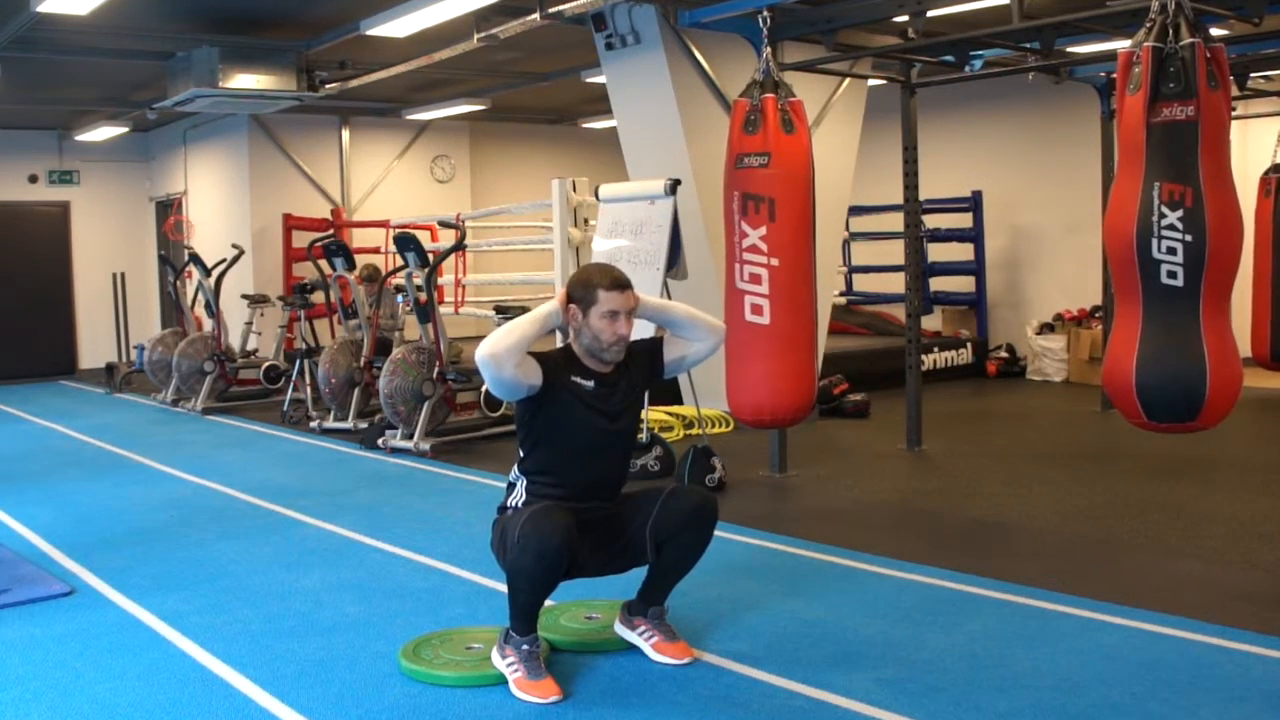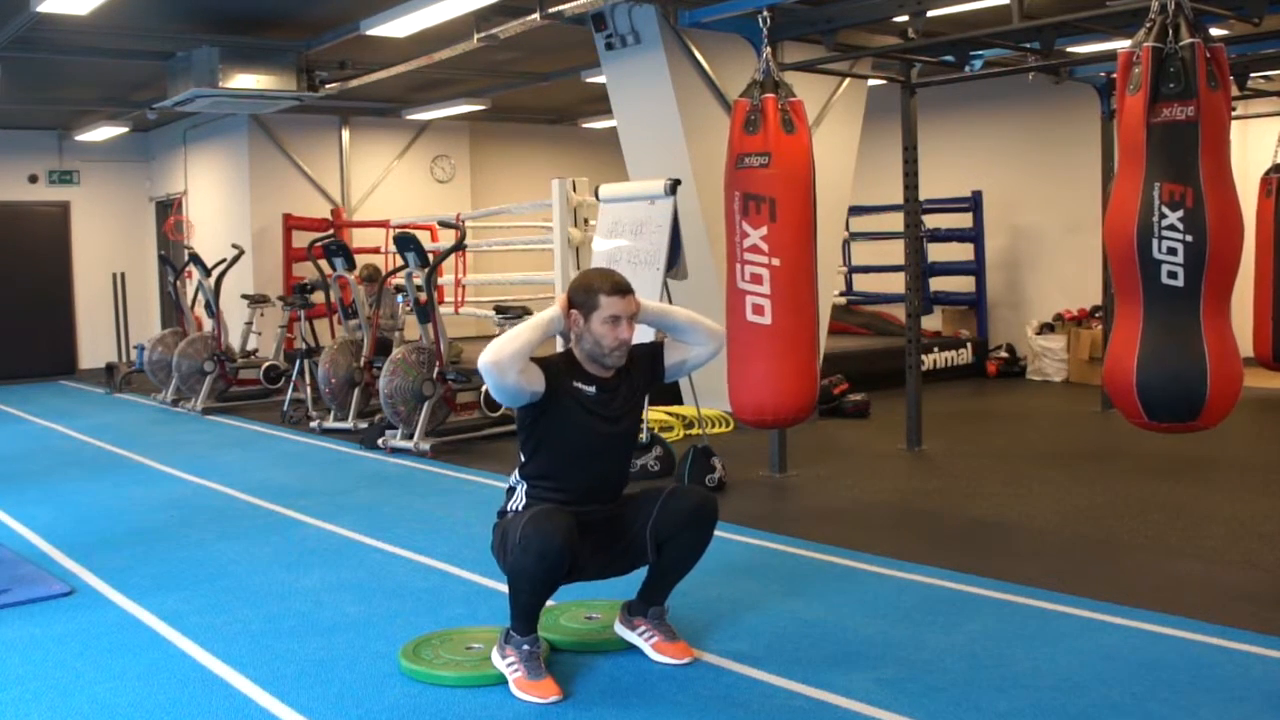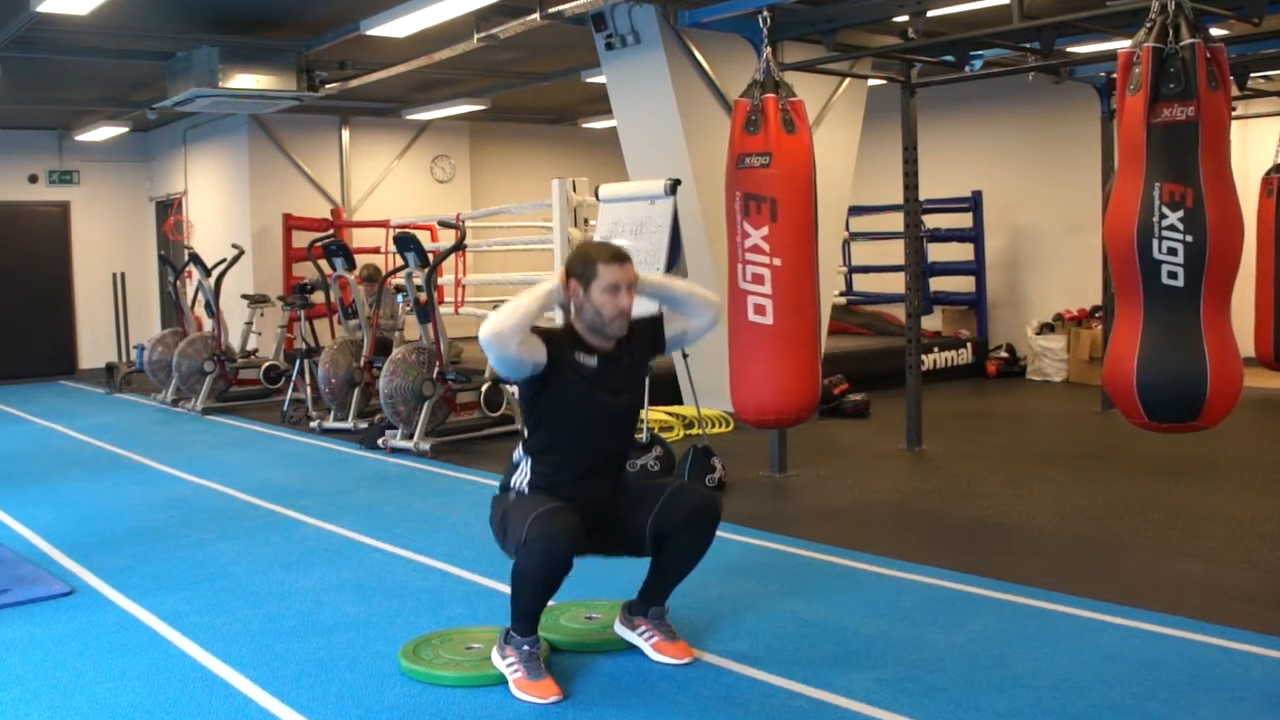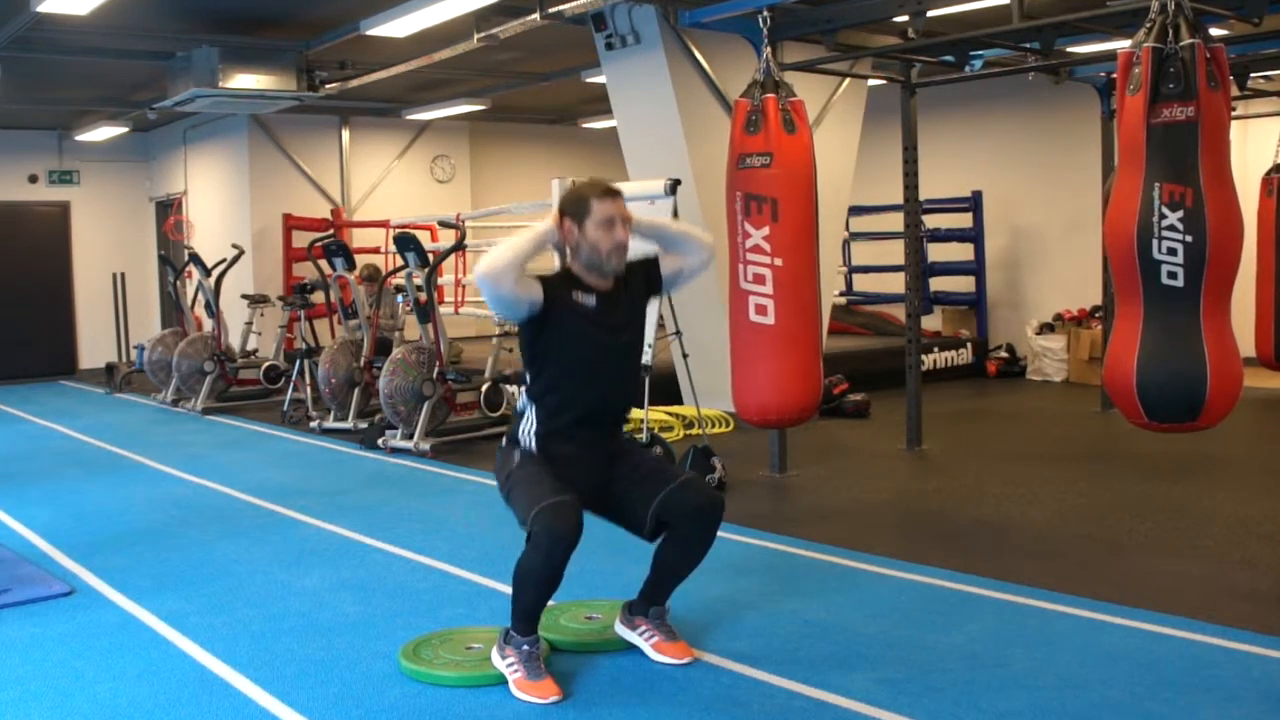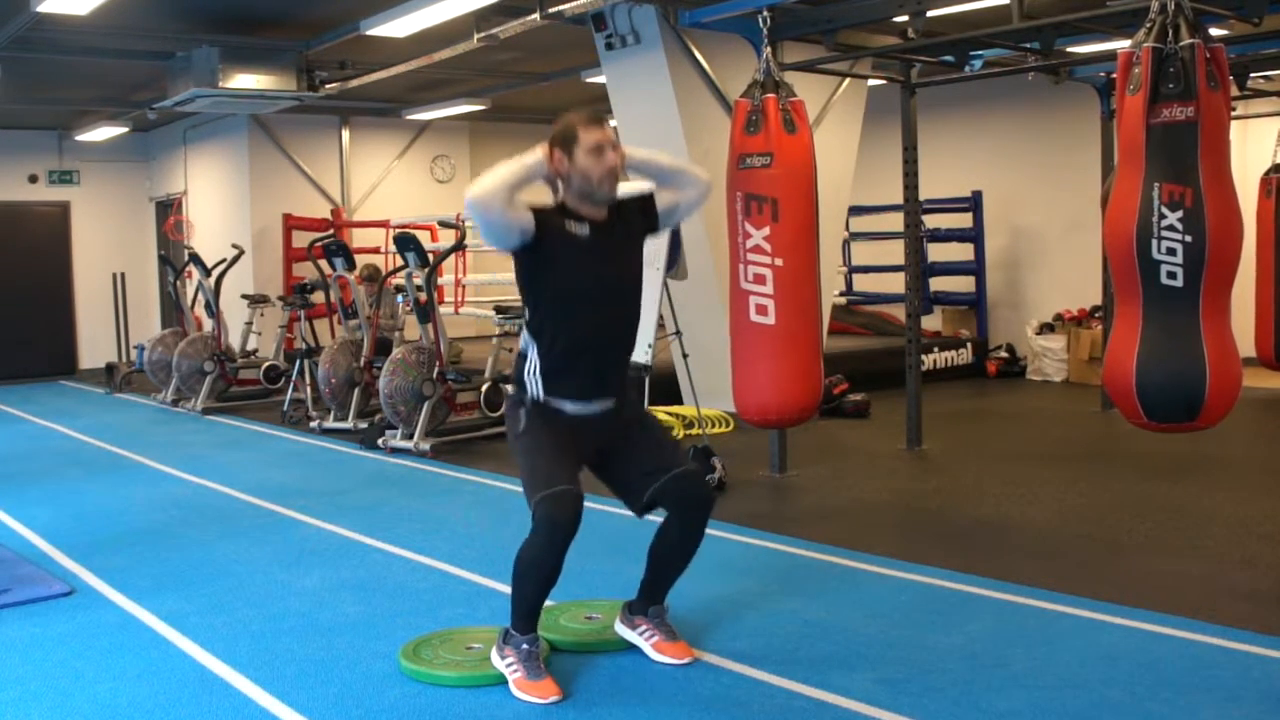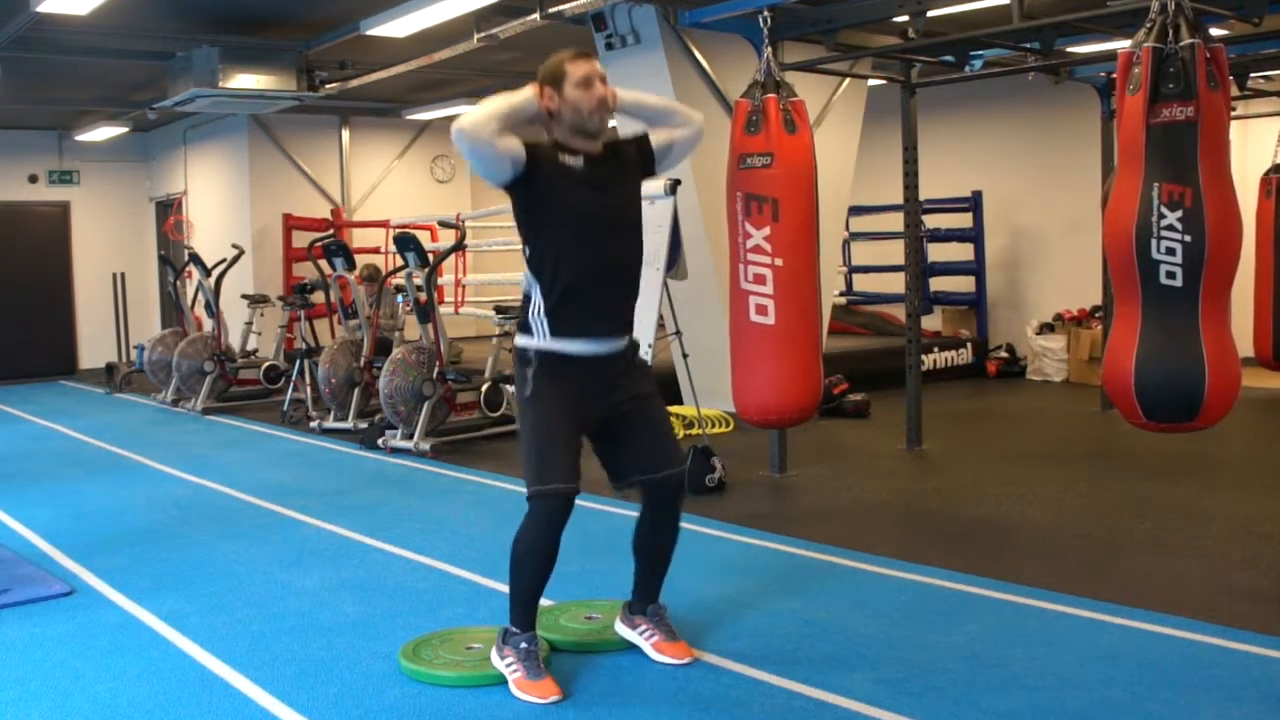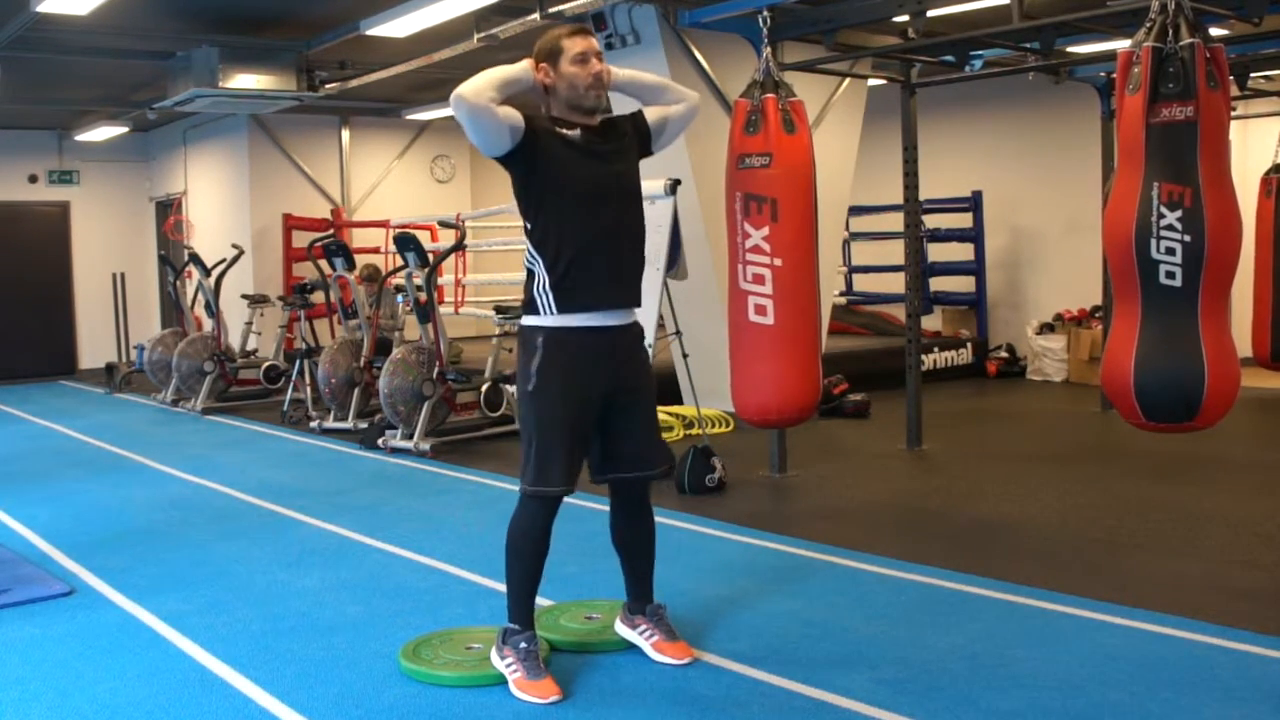
dt=0.2s
person 1, frame 1
left shoulder: (638, 362)
right shoulder: (546, 373)
left elbow: (711, 334)
right elbow: (491, 357)
left wrist: (643, 304)
right wrist: (550, 310)
left hip: (608, 521)
right hip: (533, 524)
left knee: (696, 508)
right knee: (548, 532)
left ankle: (642, 615)
right ankle: (518, 643)
person 1, frame 2
left shoulder: (639, 366)
right shoulder: (548, 378)
left elbow: (711, 339)
right elbow: (494, 366)
left wrist: (643, 310)
right wrist: (551, 317)
left hip: (607, 522)
right hip: (535, 523)
left knee: (696, 507)
right knee: (550, 534)
left ankle: (643, 614)
right ankle: (517, 643)
person 1, frame 3
left shoulder: (638, 338)
right shoulder: (550, 350)
left elbow: (707, 309)
right elbow: (496, 340)
left wrist: (643, 282)
right wrist: (550, 290)
left hip: (606, 498)
right hip: (534, 499)
left knee: (698, 507)
right knee: (554, 537)
left ankle: (642, 614)
right ankle: (517, 642)
person 1, frame 4
left shoulder: (635, 281)
right shoulder: (547, 294)
left elbow: (701, 250)
right elbow: (492, 279)
left wrist: (635, 223)
right wrist: (544, 232)
left hip: (608, 454)
right hip: (537, 456)
left knee: (700, 505)
right knee: (558, 527)
left ankle: (643, 614)
right ankle: (517, 642)
person 1, frame 5
left shoulder: (630, 217)
right shoulder: (542, 229)
left elbow: (697, 184)
right elbow: (481, 206)
left wrist: (630, 158)
right wrist: (534, 162)
left hip: (614, 406)
right hip: (546, 409)
left knee: (693, 493)
right knee: (558, 514)
left ankle: (642, 613)
right ankle: (516, 643)
person 1, frame 6
left shoulder: (627, 157)
right shoulder: (535, 164)
left elbow: (693, 124)
right elbow: (468, 133)
left wrist: (621, 99)
right wrist: (526, 98)
left hip: (620, 358)
right hip: (553, 360)
left knee: (666, 486)
right knee: (552, 498)
left ankle: (642, 613)
right ankle: (516, 639)
person 1, frame 7
left shoulder: (622, 134)
right shoulder: (533, 138)
left elbow: (687, 100)
right elbow: (467, 101)
left wrist: (618, 77)
right wrist: (523, 71)
left hip: (623, 333)
right hip: (558, 336)
left knee: (633, 484)
right knee: (543, 491)
left ankle: (640, 612)
right ankle: (516, 639)
